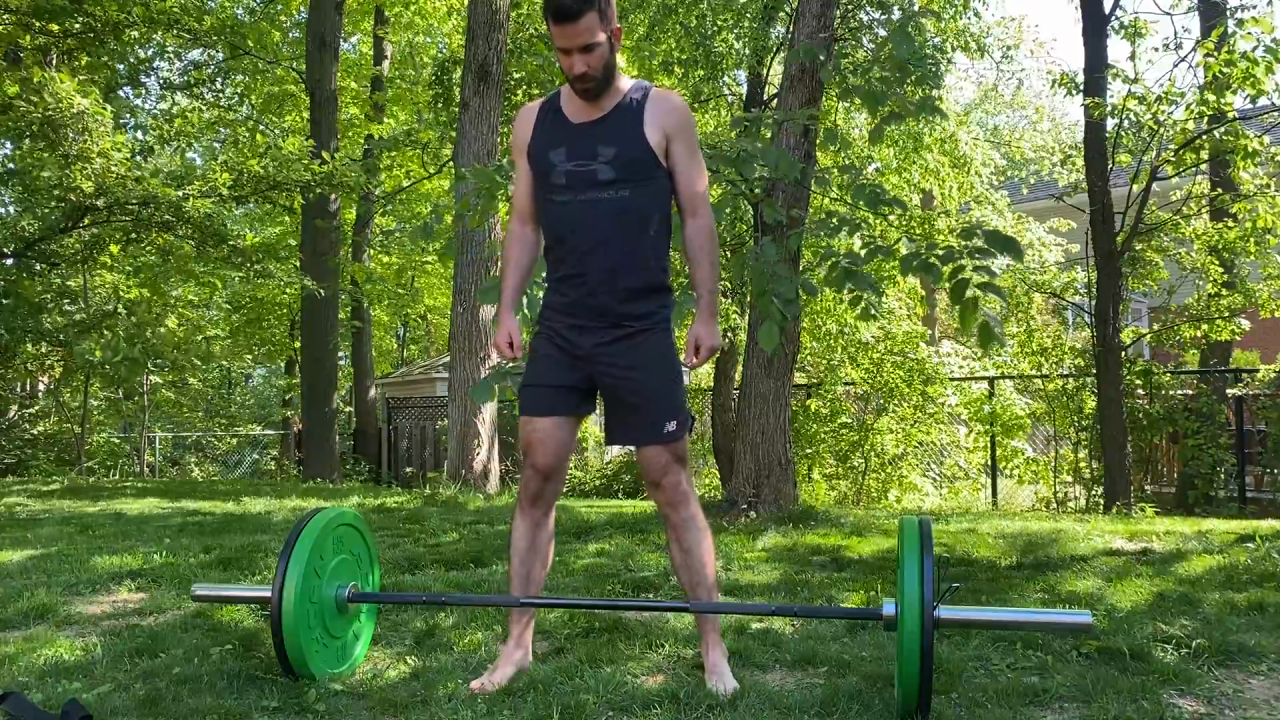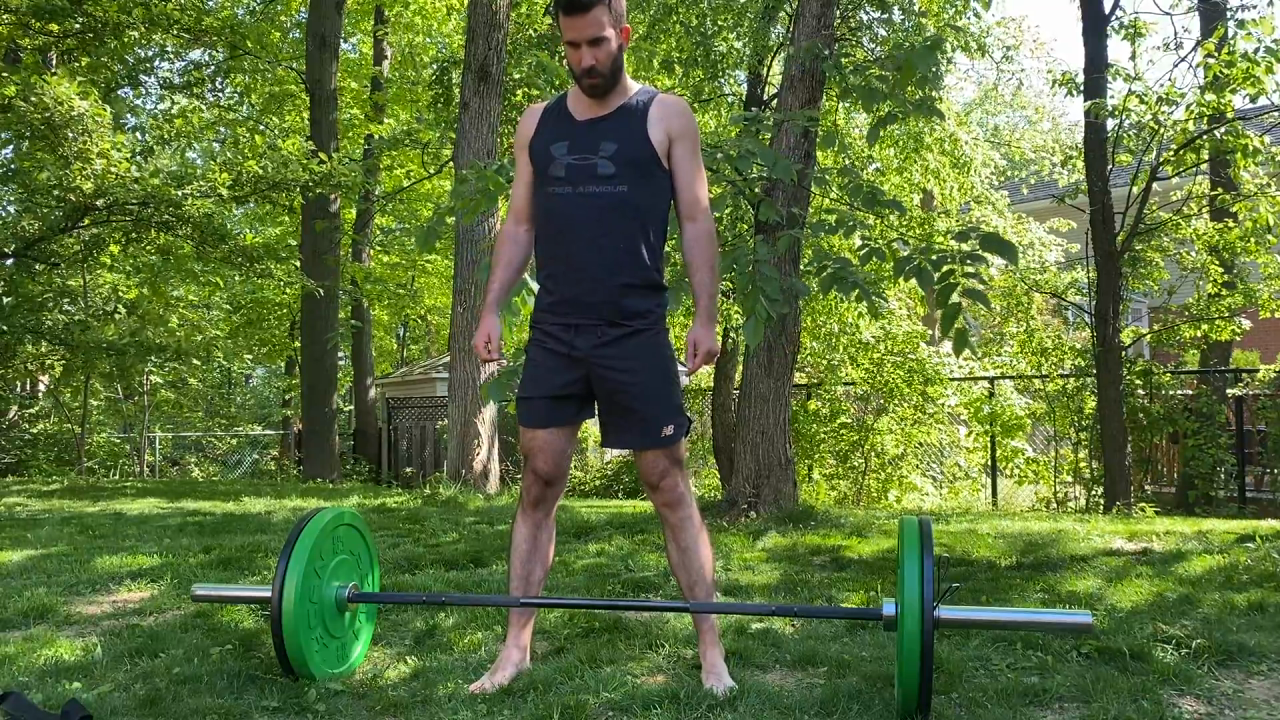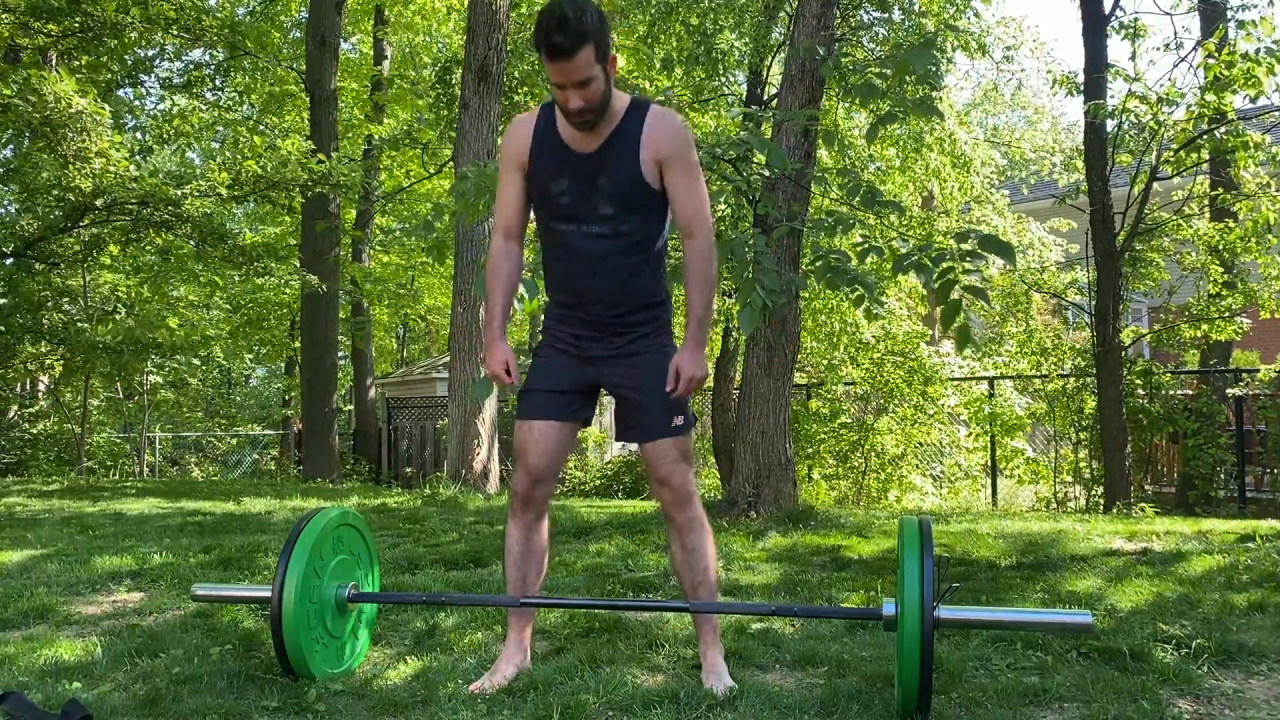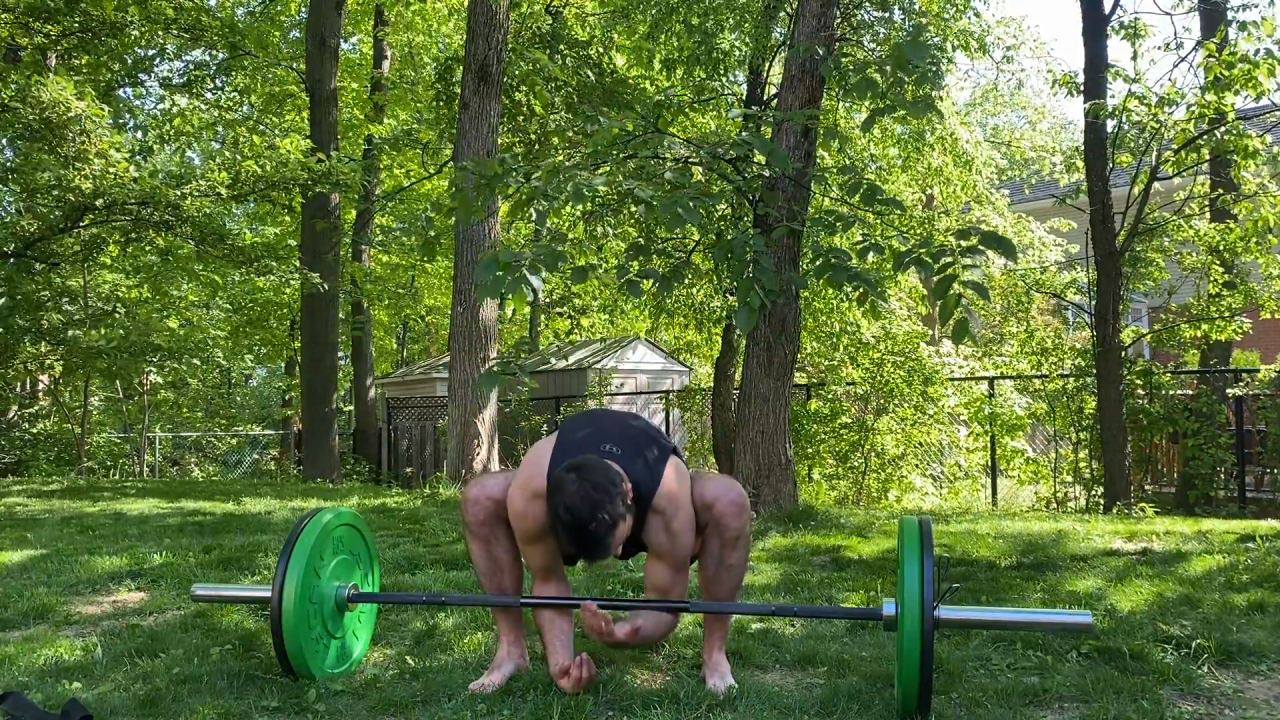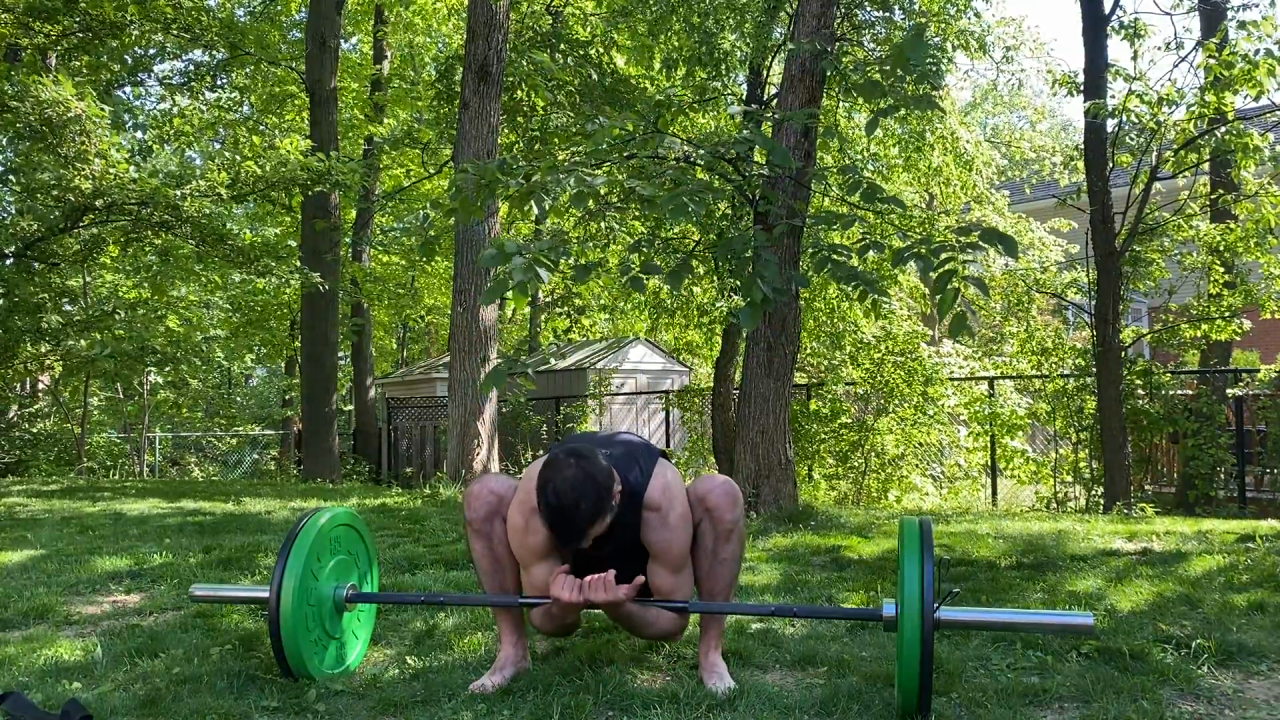
dt=1s
person 1, frame 1
left shoulder: (663, 111)
right shoulder: (533, 121)
left elbow: (697, 214)
right elbow: (524, 223)
left wrist: (707, 310)
right wrist: (507, 310)
left hip: (641, 332)
right hip: (559, 332)
left knee: (672, 487)
right knee: (537, 480)
left ankle: (713, 649)
right ankle: (517, 645)
person 1, frame 2
left shoulder: (667, 114)
right shoulder: (538, 121)
left elbow: (697, 220)
right elbow: (520, 224)
left wrist: (706, 317)
right wrist: (490, 310)
left hip: (637, 335)
right hip: (553, 335)
left knee: (670, 489)
right knee: (538, 487)
left ankle: (710, 648)
right ankle: (516, 645)
person 1, frame 3
left shoulder: (661, 132)
right shoulder: (524, 136)
left elbow: (698, 243)
right elbow: (506, 239)
left wrist: (695, 345)
right wrist: (494, 334)
left hip: (646, 341)
right hip: (561, 343)
left knee: (675, 491)
right knee: (528, 485)
left ankle: (712, 650)
right ankle: (516, 646)
person 1, frame 4
left shoulder: (668, 498)
right shoulder: (530, 493)
left elbow: (664, 606)
right elbow: (547, 580)
left wrist: (625, 634)
right wrist: (560, 661)
left knee: (728, 502)
right knee: (480, 499)
left ankle: (714, 653)
right ankle: (511, 649)
person 1, frame 5
left shoulder: (662, 496)
right shoulder: (530, 504)
left elbow: (675, 620)
right elbow: (541, 614)
left wrist: (619, 608)
right wrist: (563, 611)
left hip: (655, 561)
right hip: (577, 564)
left knee: (721, 495)
right knee: (484, 495)
left ankle: (710, 653)
right ankle: (513, 650)
